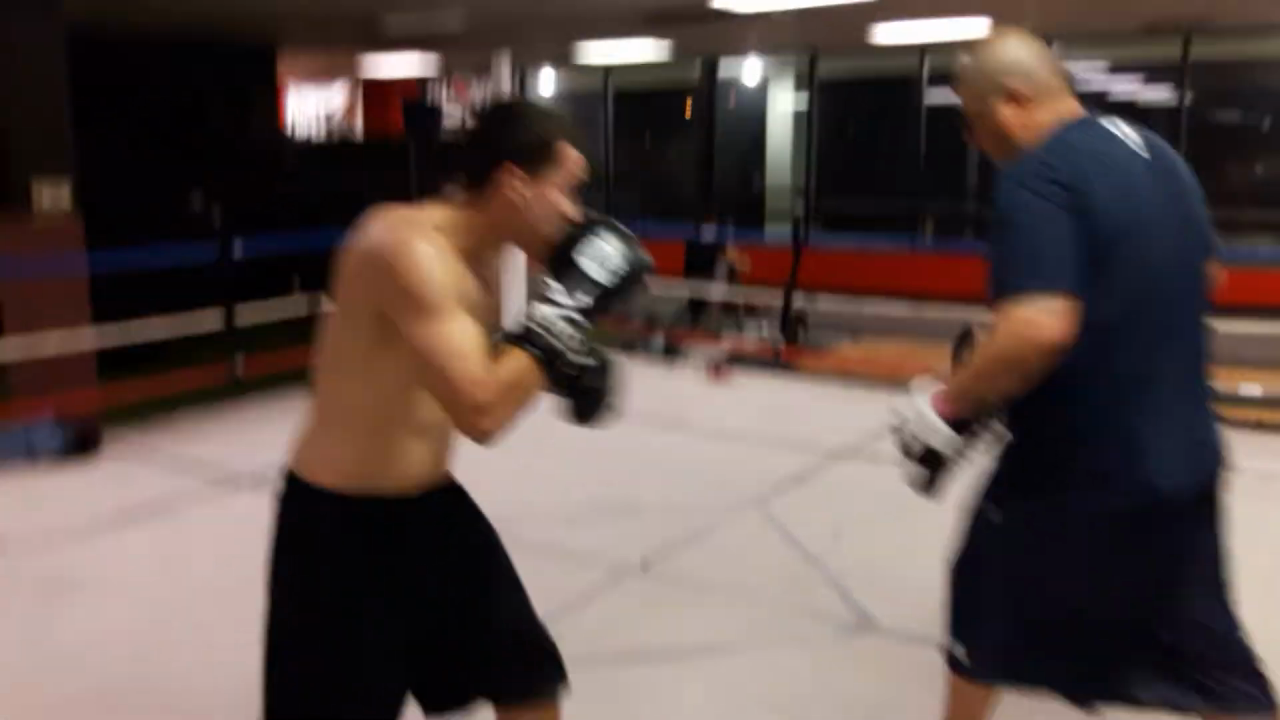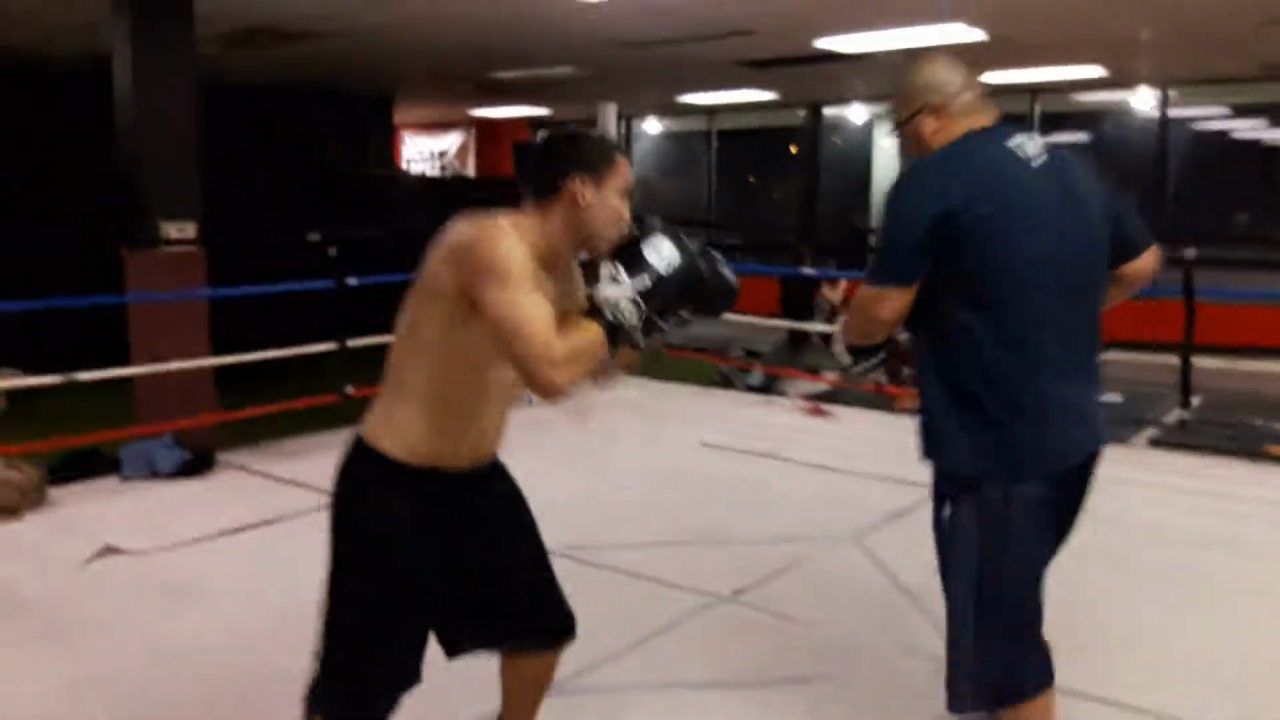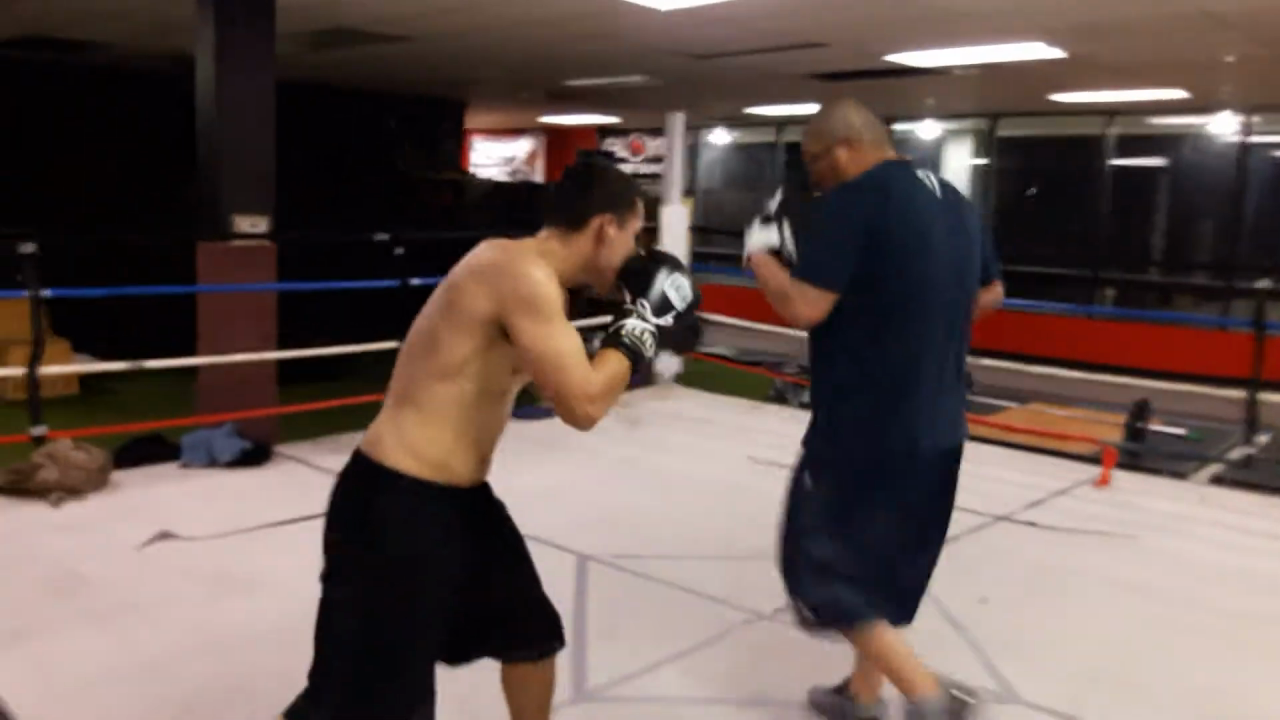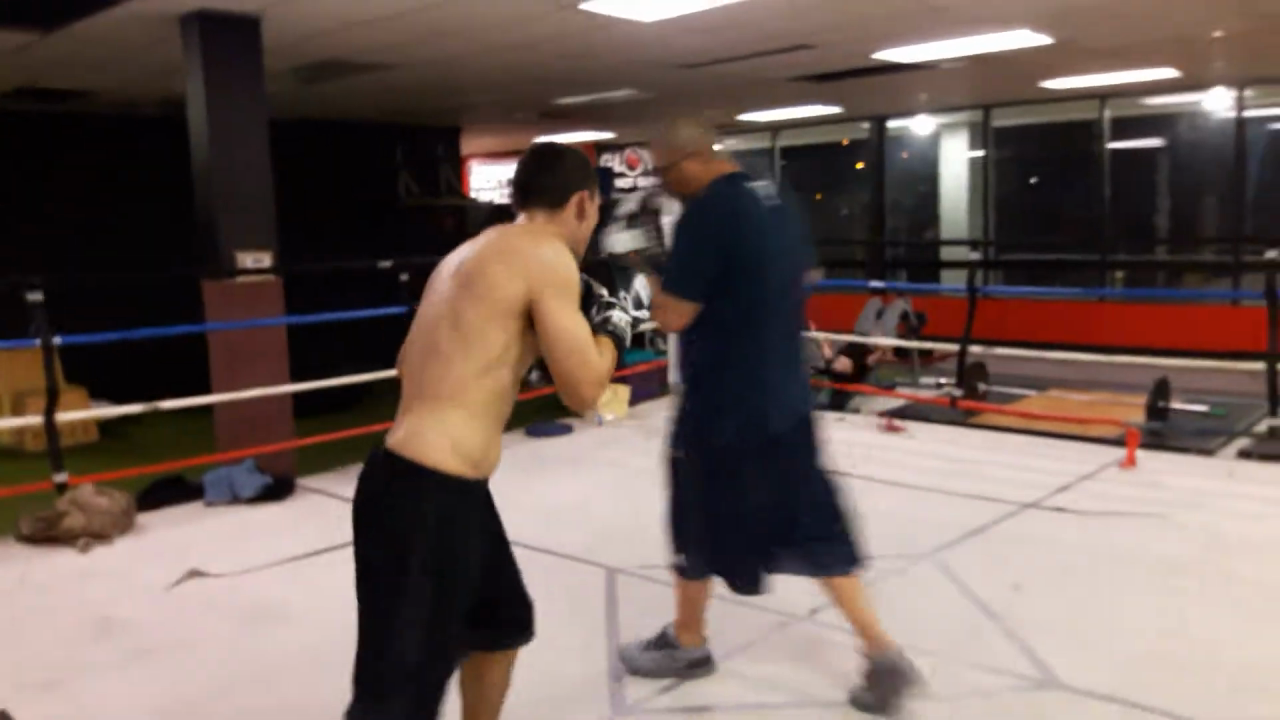
dt=0.4s
person 1, frame 1
left shoulder: (1037, 177)
right shoulder: (1159, 156)
left elbow: (1039, 327)
right elbow: (1202, 277)
left wrist: (945, 405)
left hip: (1076, 468)
right hip: (1178, 456)
left knee: (991, 602)
right knee: (1199, 643)
person 1, frame 2
left shoulder: (932, 182)
right shoulder: (1071, 169)
left elbow: (884, 306)
right elbow: (1140, 266)
left wrist: (851, 335)
left hip: (989, 441)
right hip: (1069, 429)
left knee: (994, 618)
right knee: (1008, 581)
person 1, frame 3
left shoulder: (852, 203)
right shoulder: (952, 201)
left elbow: (805, 305)
right elbow: (985, 295)
left wrist: (761, 255)
left hip: (866, 428)
right hip: (938, 424)
left knee: (822, 568)
right knee: (883, 567)
person 1, frame 4
left shoulder: (707, 214)
right shoulder: (777, 205)
left elbow: (674, 313)
right elbow: (802, 277)
left wrist: (631, 261)
left hip: (723, 409)
right hip: (783, 400)
left knee: (700, 527)
right knee: (811, 528)
left ankle: (685, 643)
right ankle: (883, 656)
person 2, frame 1
left shoulder: (478, 255)
right shoulder: (409, 248)
right elbow: (482, 411)
left wrist: (562, 360)
right wrist: (569, 302)
left hip: (431, 505)
right hip: (338, 527)
person 2, frame 2
left shoulder: (555, 265)
right shoulder: (490, 244)
left elbow: (587, 358)
right elbow: (552, 372)
right wrist: (626, 296)
left hip: (477, 477)
right hip: (395, 487)
left knee: (542, 628)
person 2, frame 3
left shoulder: (530, 274)
right shoulder: (520, 273)
left elbow: (573, 388)
right elbow: (582, 404)
left wrist: (643, 336)
right wrist: (639, 323)
left hip: (460, 497)
right hip: (392, 505)
left knee: (533, 632)
person 2, frame 4
left shoulder: (472, 253)
right shoulder: (545, 256)
left elbow: (410, 362)
right elbow: (582, 390)
right wrist: (612, 318)
left hip: (447, 489)
right hip: (426, 497)
left knee: (502, 623)
